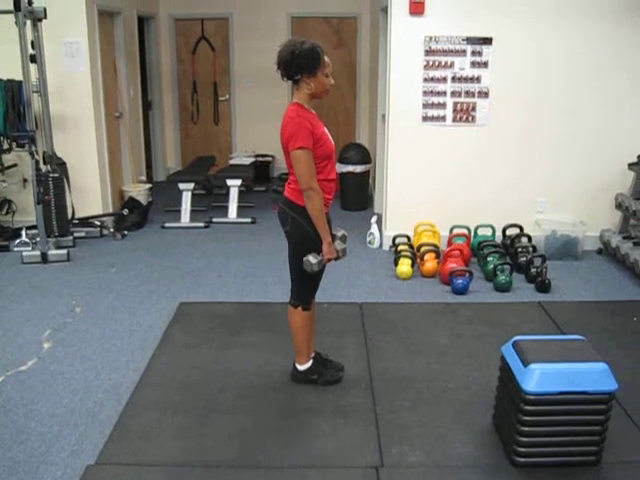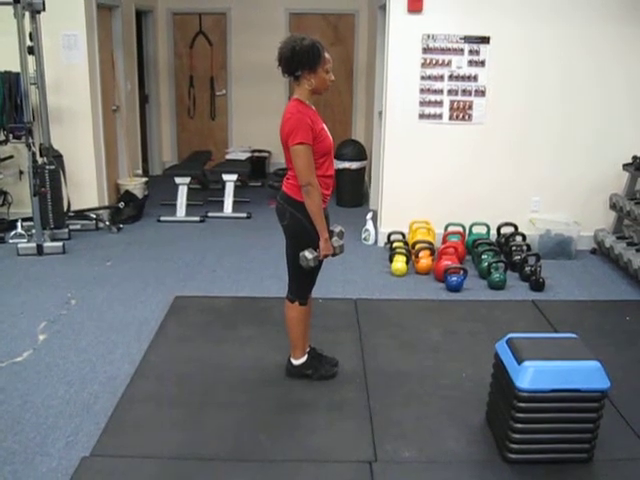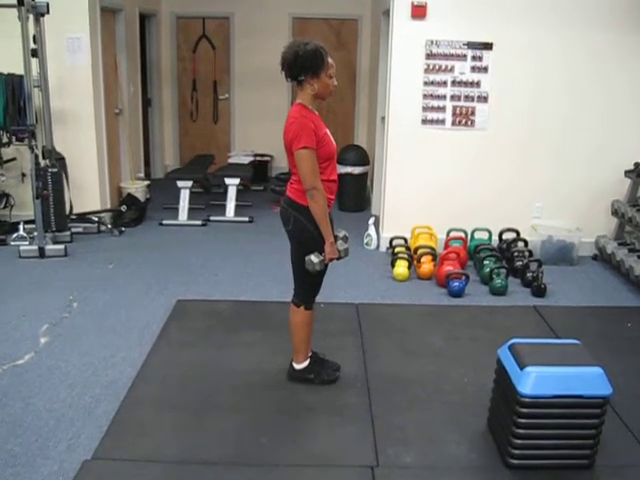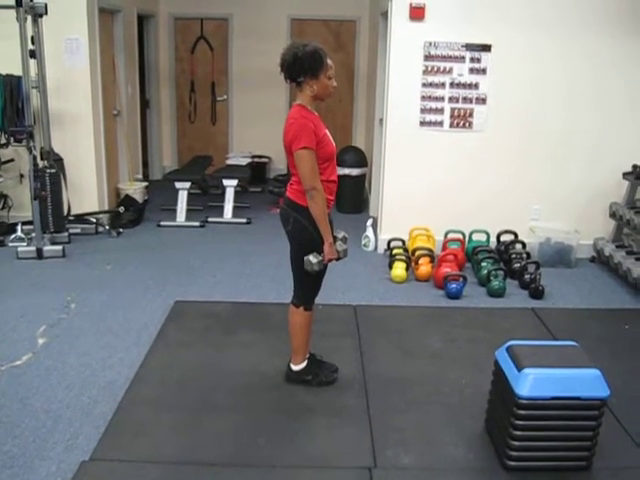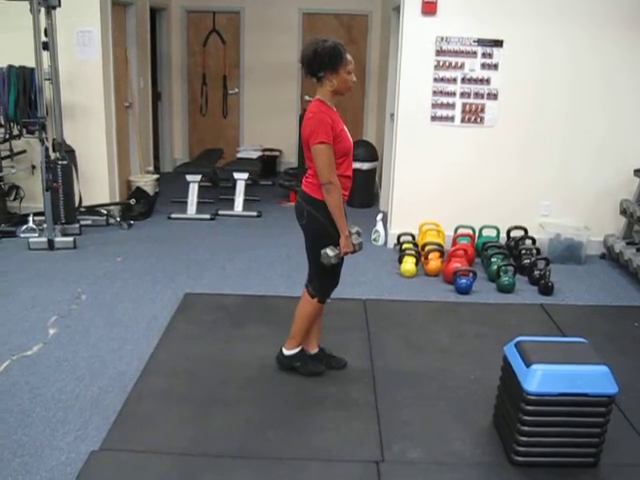
dt=1s
person 1, frame 1
left shoulder: (305, 114)
right shoulder: (298, 121)
right elbow: (309, 187)
left wrist: (326, 229)
right wrist: (326, 238)
left hip: (307, 212)
right hip: (302, 215)
left knee: (308, 291)
right knee: (302, 293)
left ankle: (309, 356)
right ankle: (303, 367)
person 1, frame 2
left shoulder: (305, 110)
right shoulder: (299, 117)
right elbow: (308, 183)
left wrist: (322, 225)
right wrist: (323, 233)
left hip: (303, 207)
right hip: (300, 210)
left knee: (305, 287)
right knee: (299, 288)
left ankle: (304, 351)
right ankle: (298, 361)
person 1, frame 3
left shoulder: (308, 115)
right shoulder: (302, 122)
right elbow: (312, 188)
left wrist: (327, 230)
right wrist: (328, 238)
left hip: (307, 212)
right hip: (304, 215)
left knee: (309, 291)
right knee: (305, 292)
left ankle: (306, 356)
right ankle: (300, 366)
person 1, frame 4
left shoulder: (308, 116)
right shoulder: (302, 122)
right elbow: (312, 188)
left wrist: (326, 230)
right wrist: (327, 238)
left hip: (306, 213)
right hip: (304, 216)
left knee: (308, 291)
right knee: (305, 292)
left ankle: (304, 357)
right ankle: (298, 367)
person 1, frame 5
left shoulder: (326, 111)
right shoulder: (321, 117)
right elbow: (328, 182)
left wrist: (341, 225)
right wrist: (343, 231)
left hip: (320, 206)
right hip: (319, 209)
left knee: (321, 282)
right knee: (322, 284)
left ankle: (312, 349)
right ankle: (290, 351)
